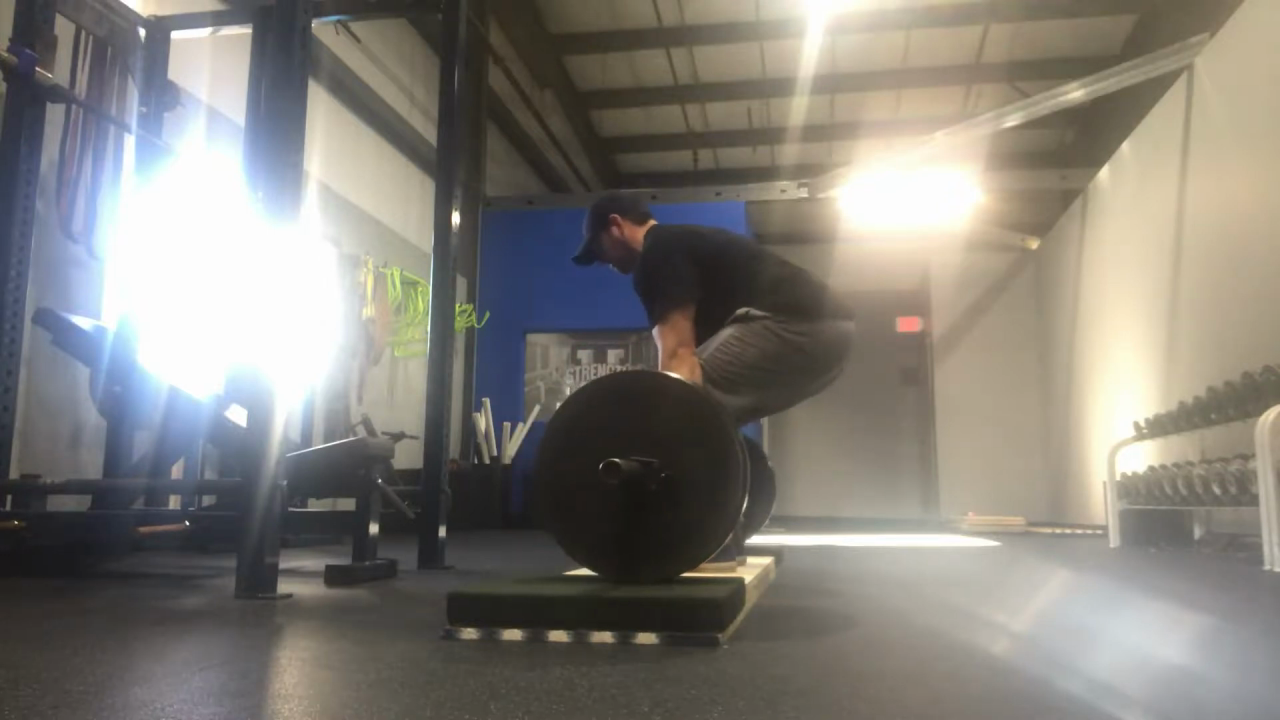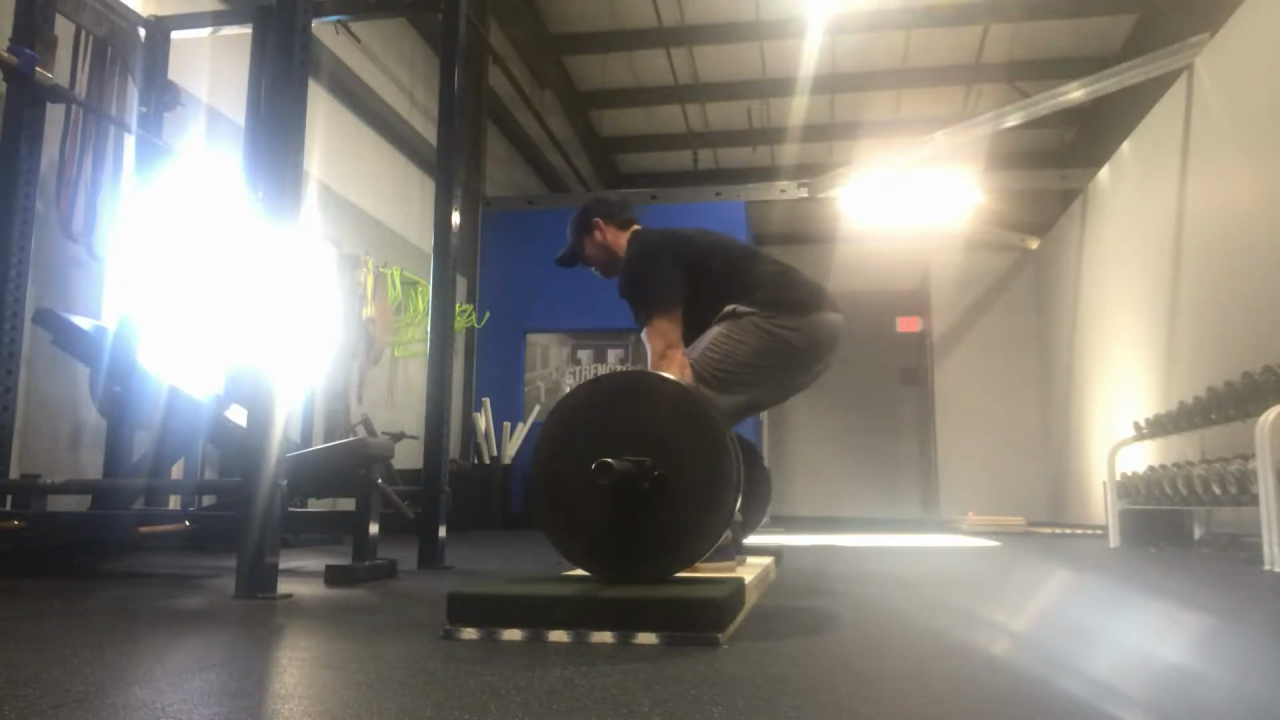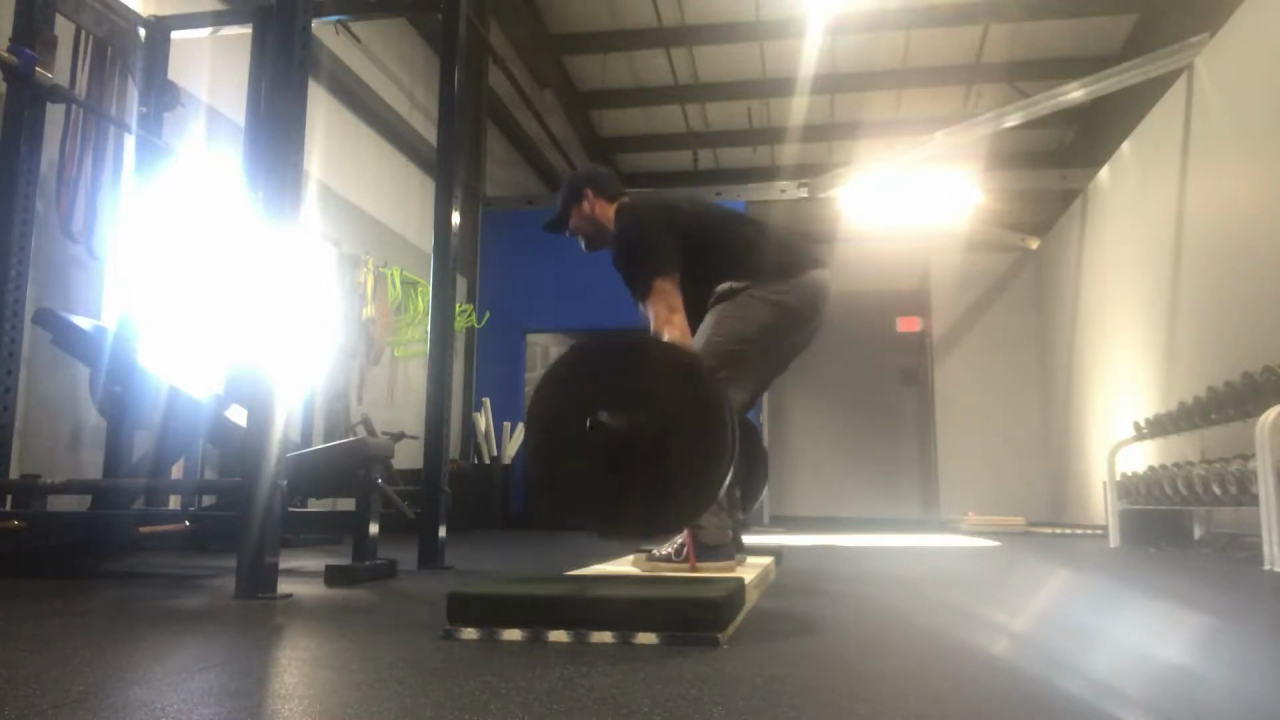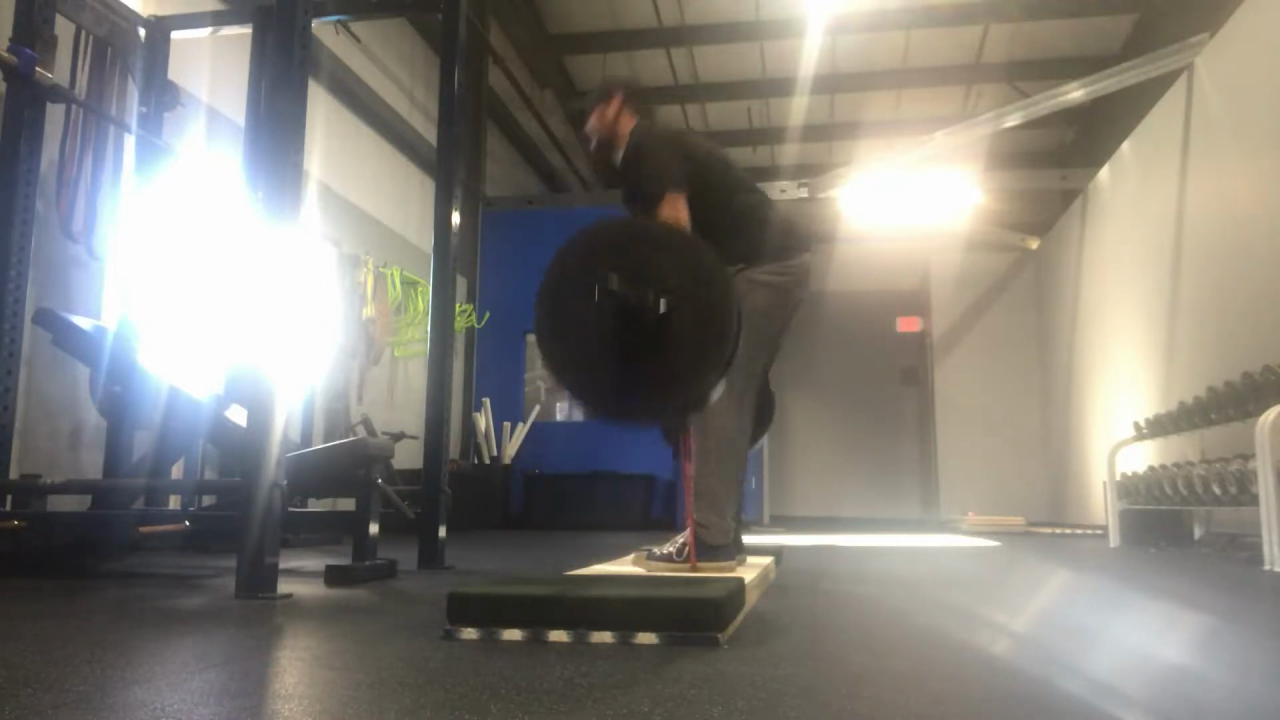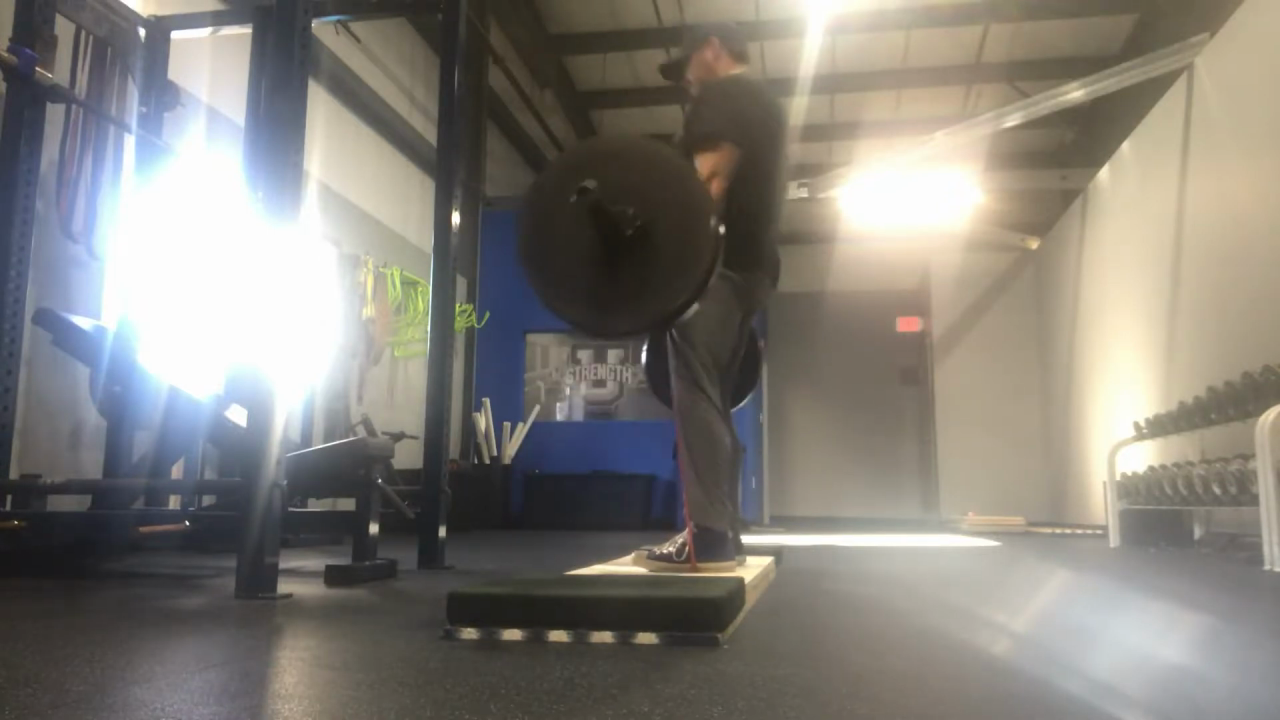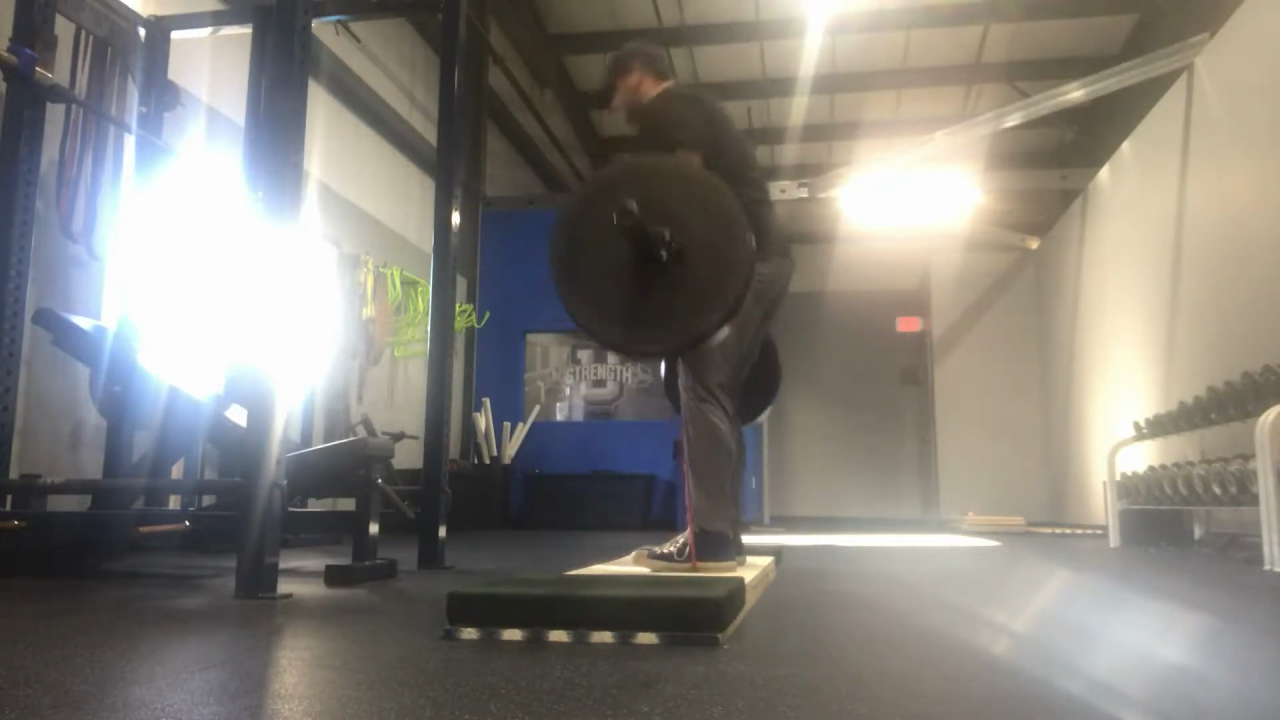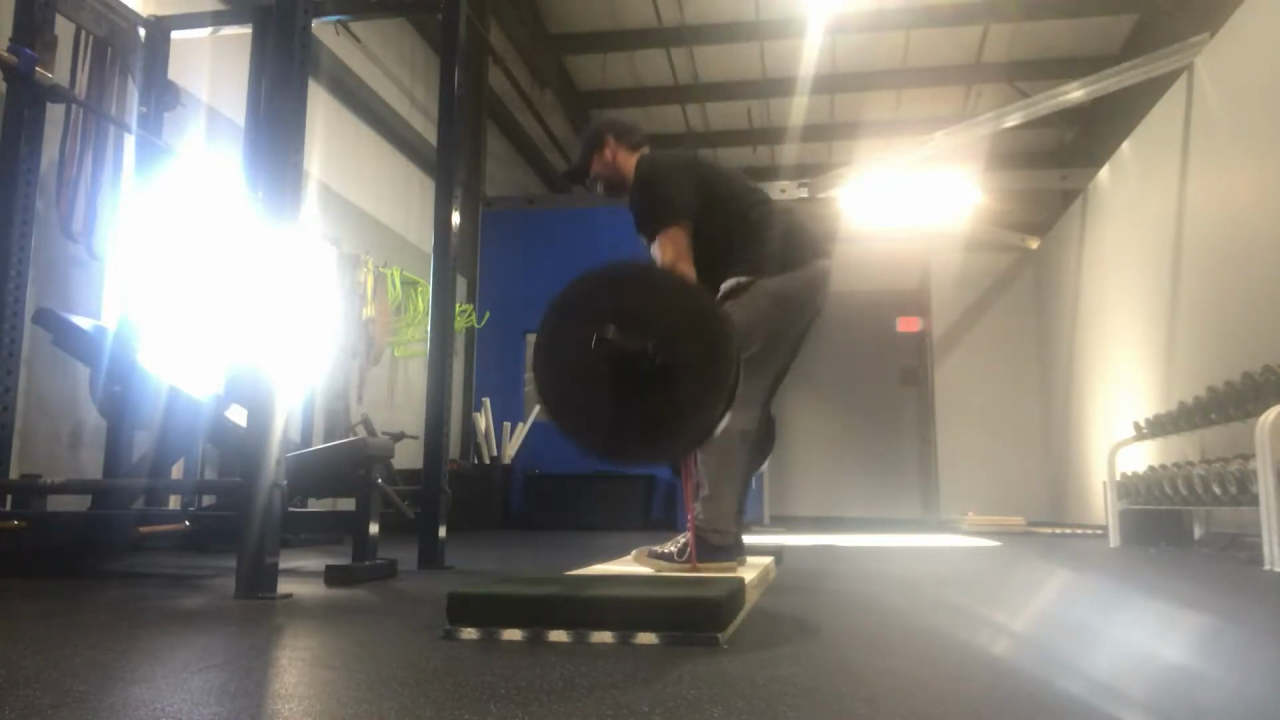
dt=0.3s
person 1, frame 1
left shoulder: (658, 253)
right shoulder: (680, 245)
left elbow: (678, 353)
right elbow: (691, 352)
left hip: (798, 325)
right hip: (826, 328)
person 1, frame 2
left shoulder: (644, 257)
right shoulder: (665, 248)
left elbow: (667, 356)
right elbow: (678, 353)
left hip: (787, 320)
right hip: (813, 322)
person 1, frame 3
left shoulder: (635, 228)
right shoulder: (651, 222)
left elbow: (668, 316)
right elbow: (678, 313)
left hip: (777, 283)
right hip: (800, 281)
left ankle: (707, 542)
right ankle: (721, 535)
person 1, frame 4
left shoulder: (644, 148)
right shoulder: (659, 149)
left elbow: (674, 230)
right elbow: (684, 237)
left hip: (761, 262)
right hip: (776, 260)
left knee: (714, 393)
right knee: (725, 395)
left ankle: (709, 542)
right ankle: (720, 535)
person 1, frame 5
left shoulder: (726, 93)
right shoulder: (758, 105)
left elbow: (712, 177)
left hip: (715, 262)
right hip: (745, 265)
left knee: (695, 399)
right knee: (709, 402)
left ankle: (708, 540)
right ankle: (720, 535)
person 1, frame 6
left shoulder: (669, 106)
right shoulder: (693, 111)
right hip: (758, 259)
left knee: (705, 396)
right knee: (716, 401)
left ankle: (709, 540)
right ankle: (719, 535)
person 1, frame 7
left shoulder: (654, 176)
right shoulder: (672, 174)
left elbow: (675, 266)
right elbow: (693, 271)
left hip: (779, 273)
right hip: (800, 269)
right knee: (736, 403)
left ankle: (711, 541)
right ankle: (721, 535)
